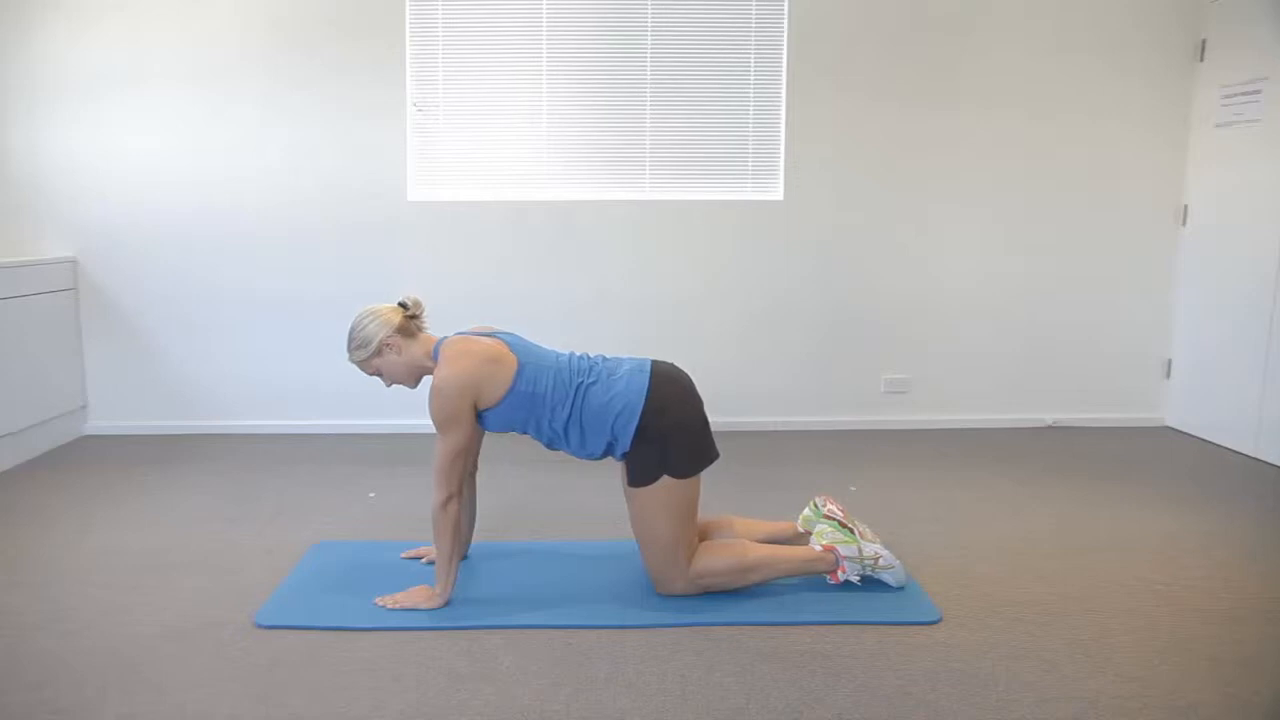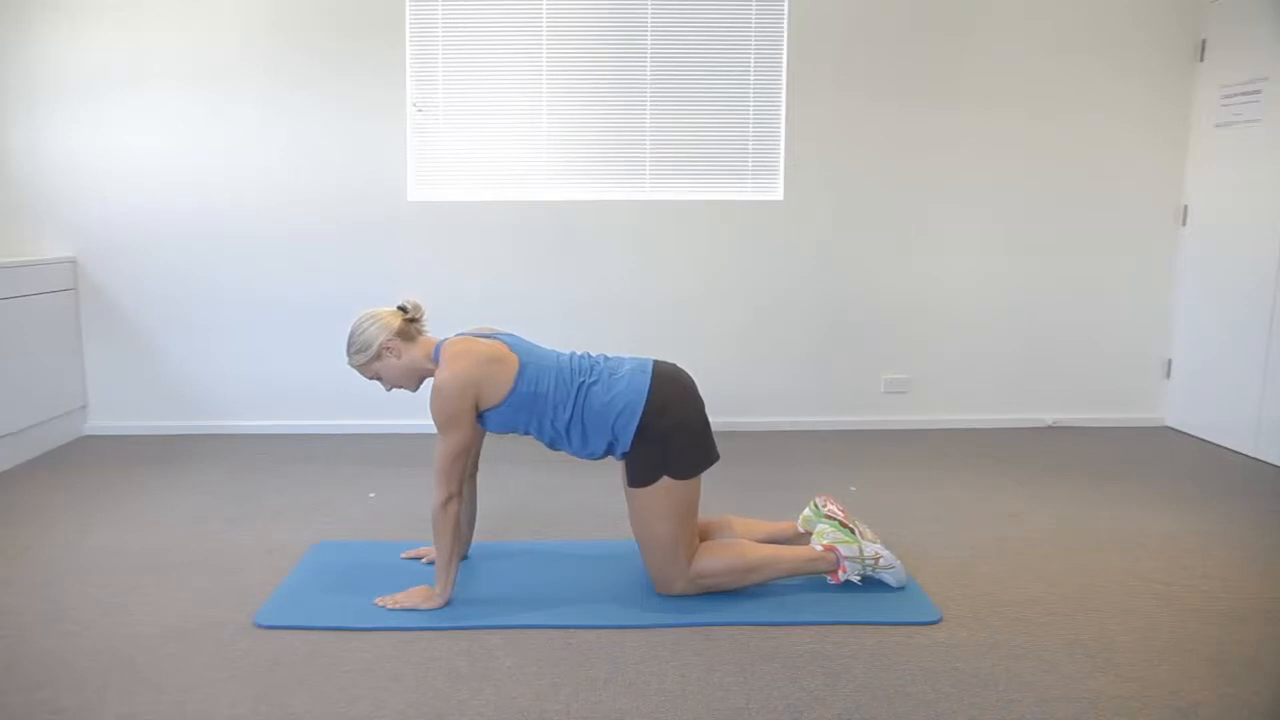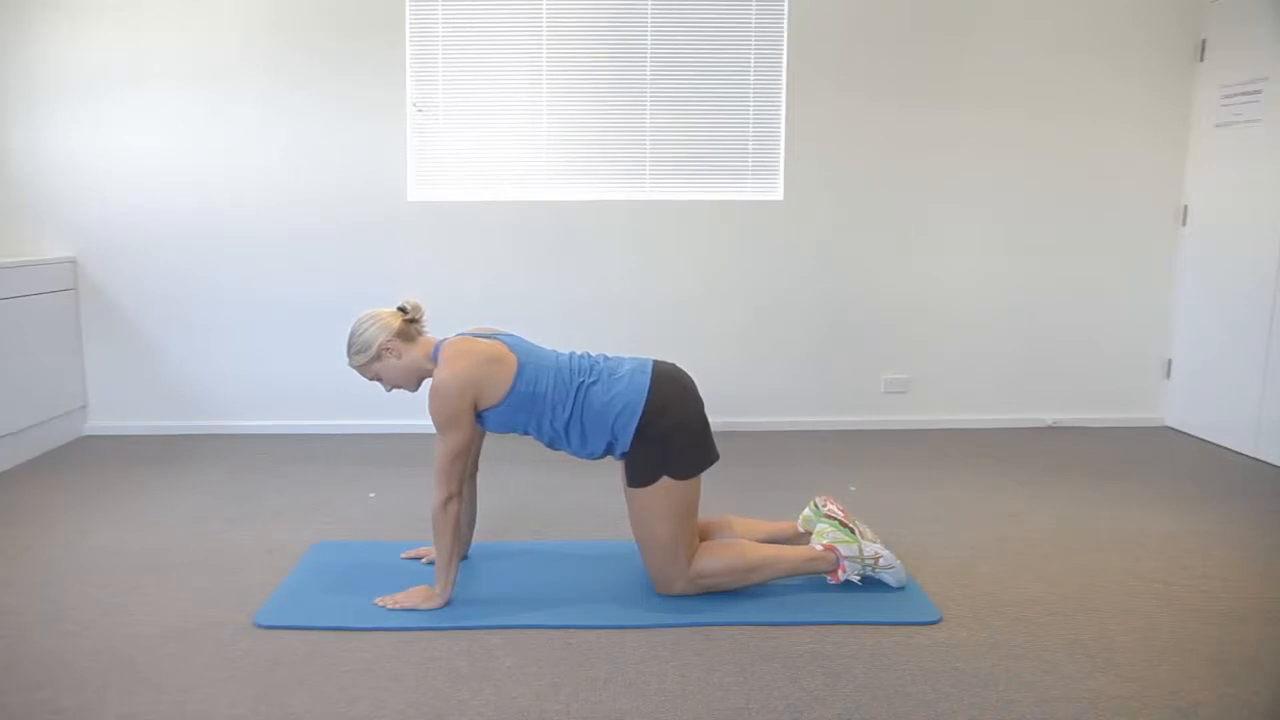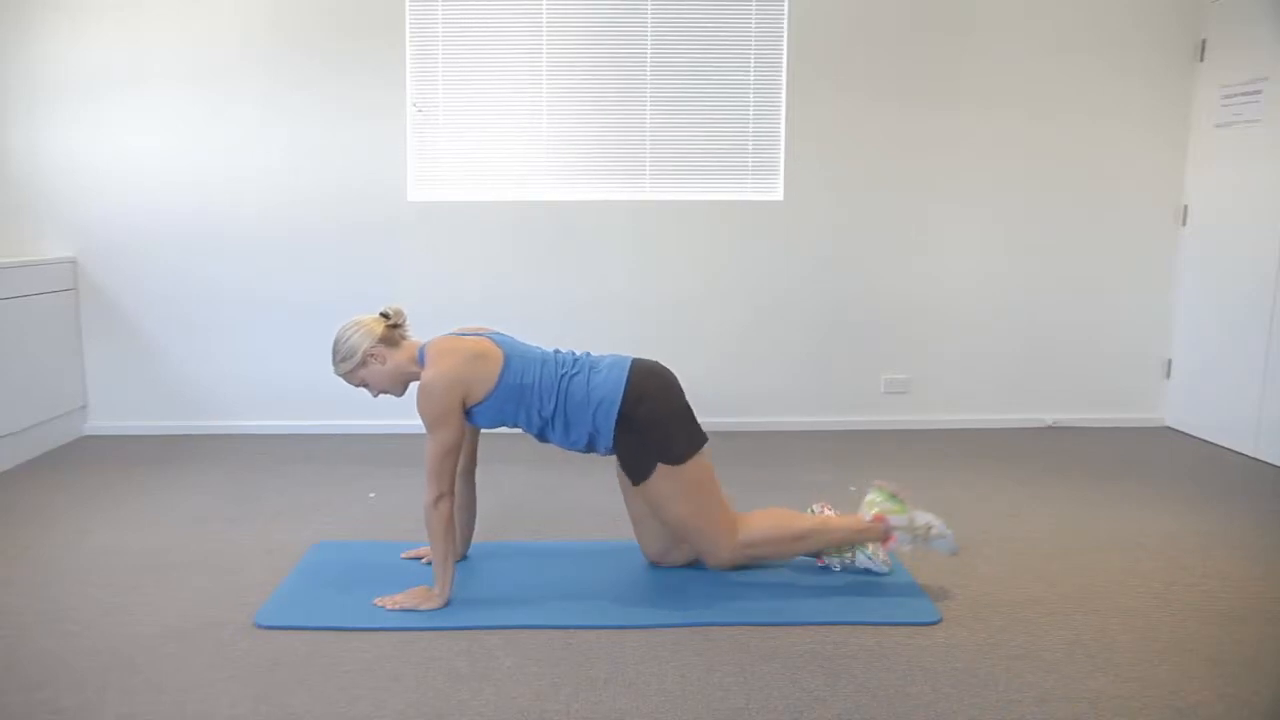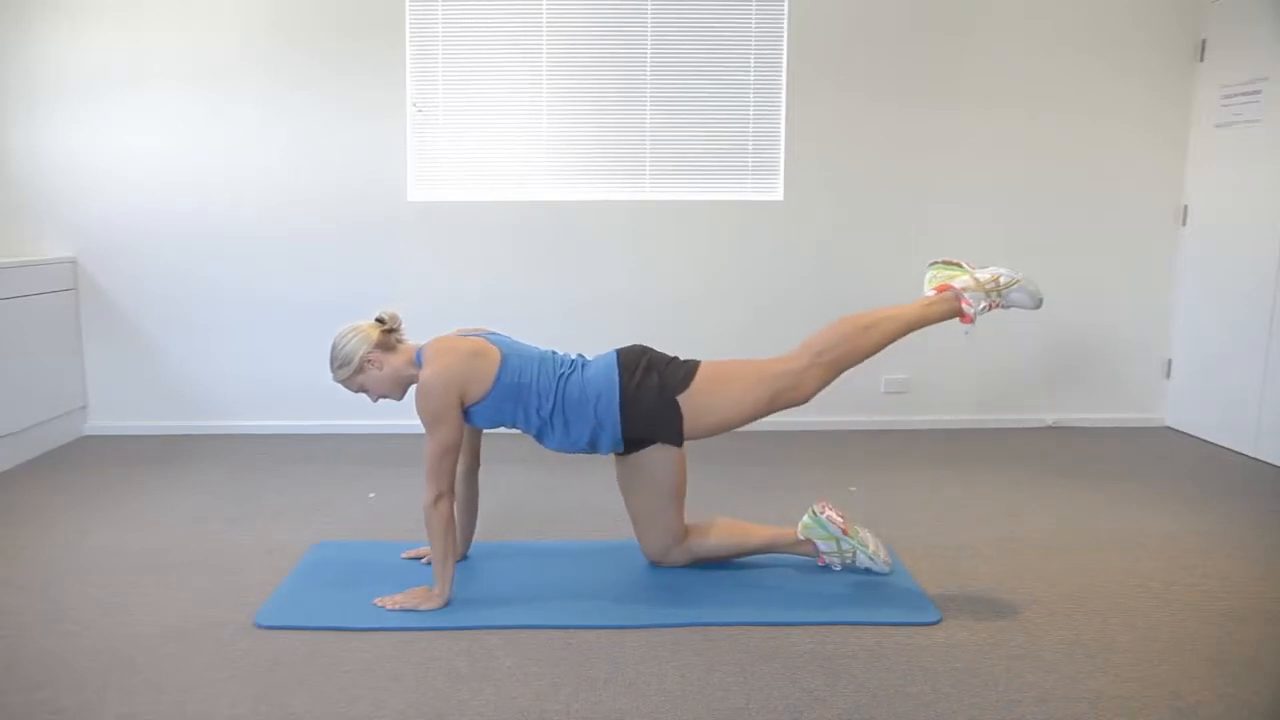
dt=1s
person 1, frame 1
left shoulder: (451, 380)
right shoulder: (466, 348)
left elbow: (448, 492)
right elbow: (467, 472)
left wrist: (441, 590)
right wrist: (457, 546)
left hip: (651, 418)
right hip: (650, 399)
left knee: (675, 576)
right knee: (674, 540)
left ankle: (835, 554)
right ankle: (811, 527)
person 1, frame 2
left shoulder: (451, 380)
right shoulder: (468, 349)
left elbow: (449, 491)
right elbow: (468, 473)
left wrist: (440, 589)
right wrist: (457, 547)
left hip: (653, 416)
right hip: (652, 398)
left knee: (675, 575)
right knee: (674, 538)
left ankle: (834, 553)
right ankle: (812, 525)
person 1, frame 3
left shoulder: (450, 380)
right shoulder: (467, 349)
left elbow: (447, 492)
right elbow: (467, 474)
left wrist: (440, 589)
right wrist: (456, 547)
left hip: (653, 417)
right hip: (652, 397)
left knee: (673, 576)
right knee: (674, 539)
left ankle: (834, 554)
right ankle: (812, 526)
person 1, frame 4
left shoulder: (438, 380)
right shoulder: (452, 355)
left elbow: (440, 491)
right elbow: (465, 471)
left wrist: (439, 588)
right wrist: (458, 546)
left hip: (640, 409)
right hip: (629, 401)
left knee: (726, 548)
right knee: (667, 549)
left ankle: (883, 526)
right ankle: (816, 537)
person 1, frame 5
left shoulder: (435, 380)
right shoulder: (454, 357)
left elbow: (439, 491)
right elbow: (468, 471)
left wrist: (439, 588)
right wrist: (457, 547)
left hip: (640, 396)
right hip: (631, 414)
left knee: (802, 372)
right knee: (668, 549)
left ankle: (956, 296)
right ankle: (813, 538)
